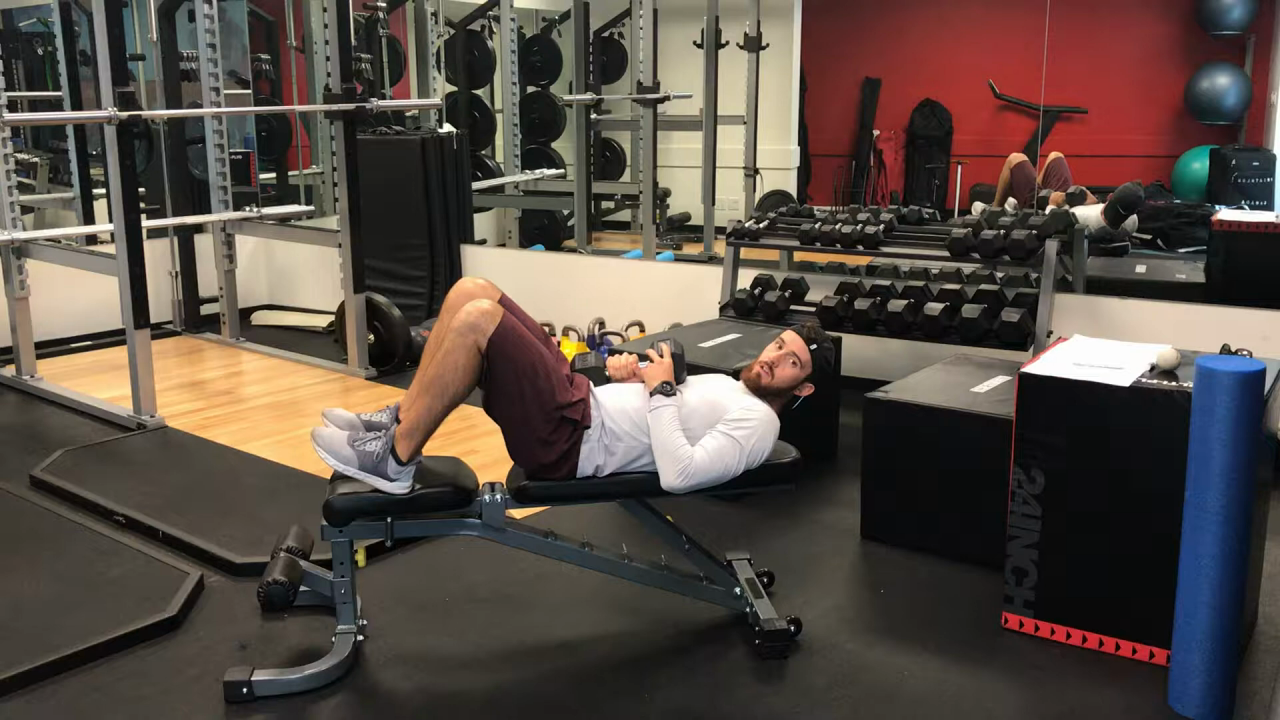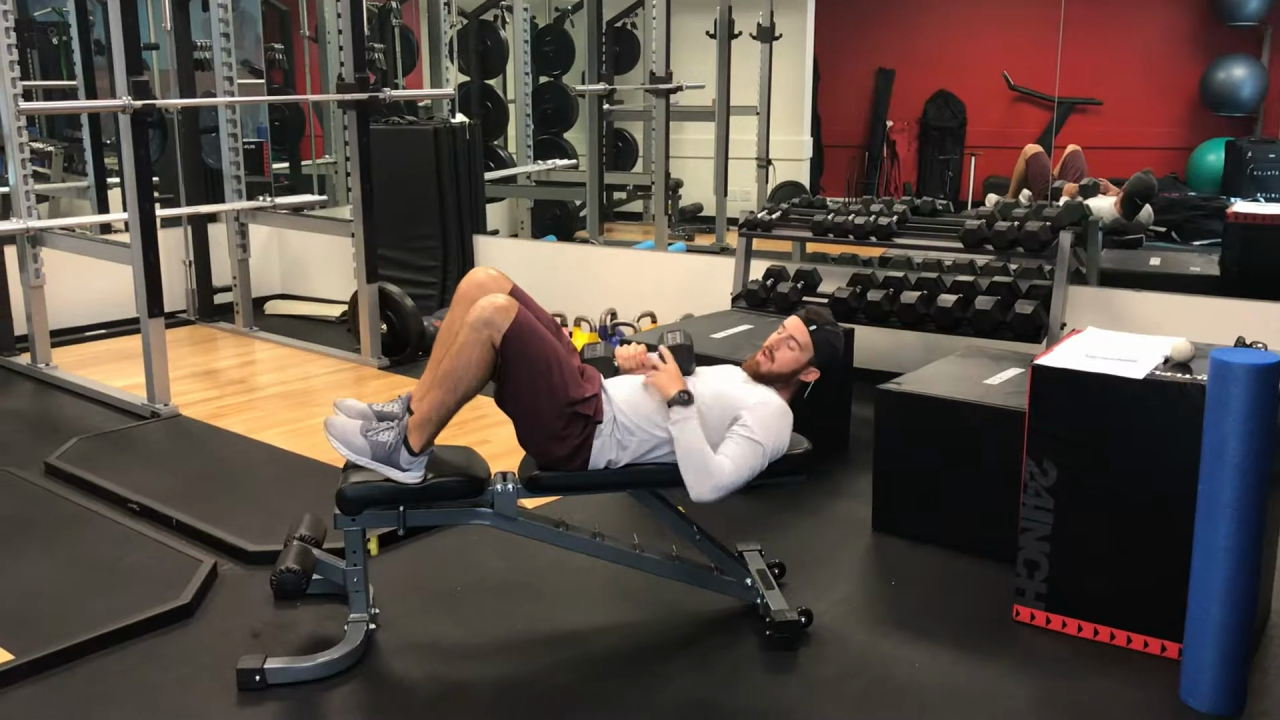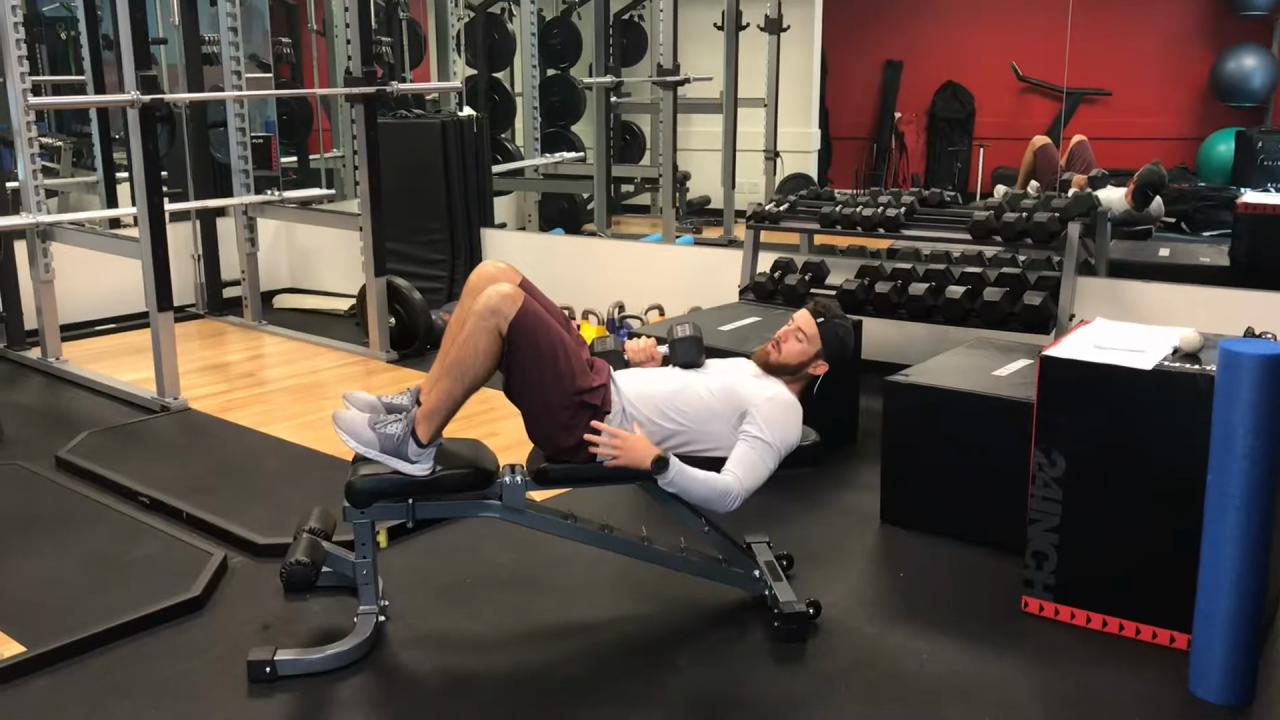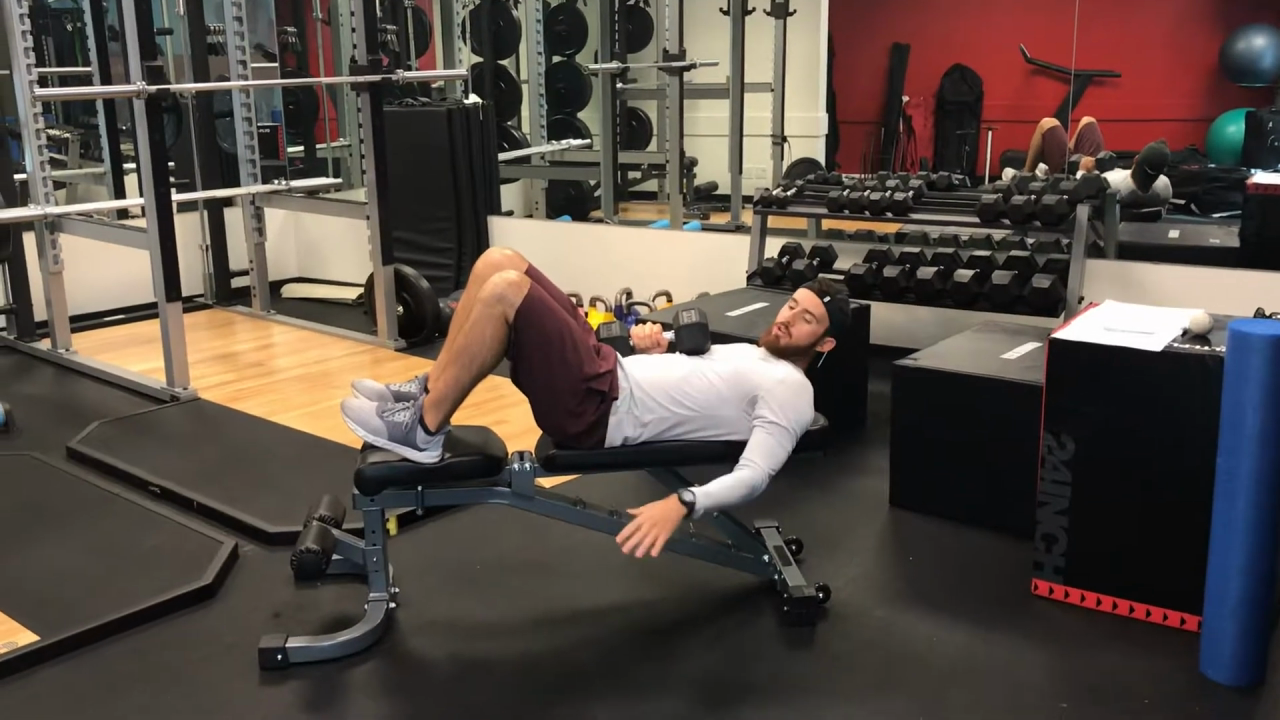
dt=0.7s
person 1, frame 1
left shoulder: (757, 423)
right shoulder: (725, 387)
left elbow: (679, 475)
left wrist: (662, 391)
right wrist: (632, 372)
left hip: (569, 442)
right hip: (582, 403)
left knee: (478, 318)
right knee: (473, 290)
left ankle: (394, 457)
right ankle: (400, 420)
person 1, frame 2
left shoulder: (769, 415)
right shoulder: (736, 376)
left elbow: (706, 486)
left wrist: (679, 399)
right wrist: (643, 366)
left hip: (583, 434)
right hip: (590, 394)
left knee: (493, 313)
right knee: (483, 283)
left ankle: (408, 447)
right ankle: (412, 410)
person 1, frame 3
left shoulder: (778, 411)
right shoulder: (746, 371)
left elbow: (727, 492)
left wrist: (656, 461)
right wrist: (650, 361)
left hip: (591, 423)
right hip: (602, 387)
left knee: (499, 302)
right knee: (493, 274)
left ankle: (415, 440)
right ankle: (420, 403)
person 1, frame 4
left shoulder: (789, 391)
right shoulder: (753, 356)
left elbow: (754, 474)
left wrist: (680, 506)
right wrist: (653, 349)
left hip: (601, 411)
right hip: (609, 373)
left knee: (505, 289)
right knee: (500, 263)
left ankle: (424, 429)
right ankle: (428, 393)
